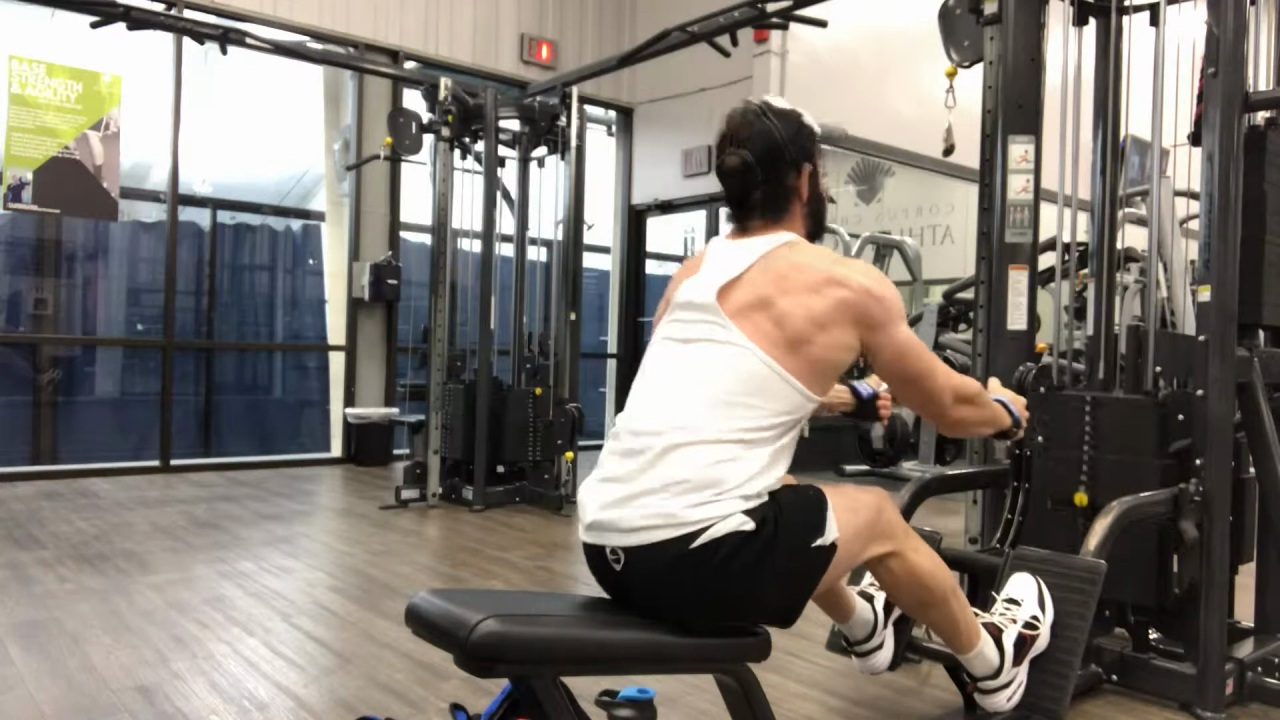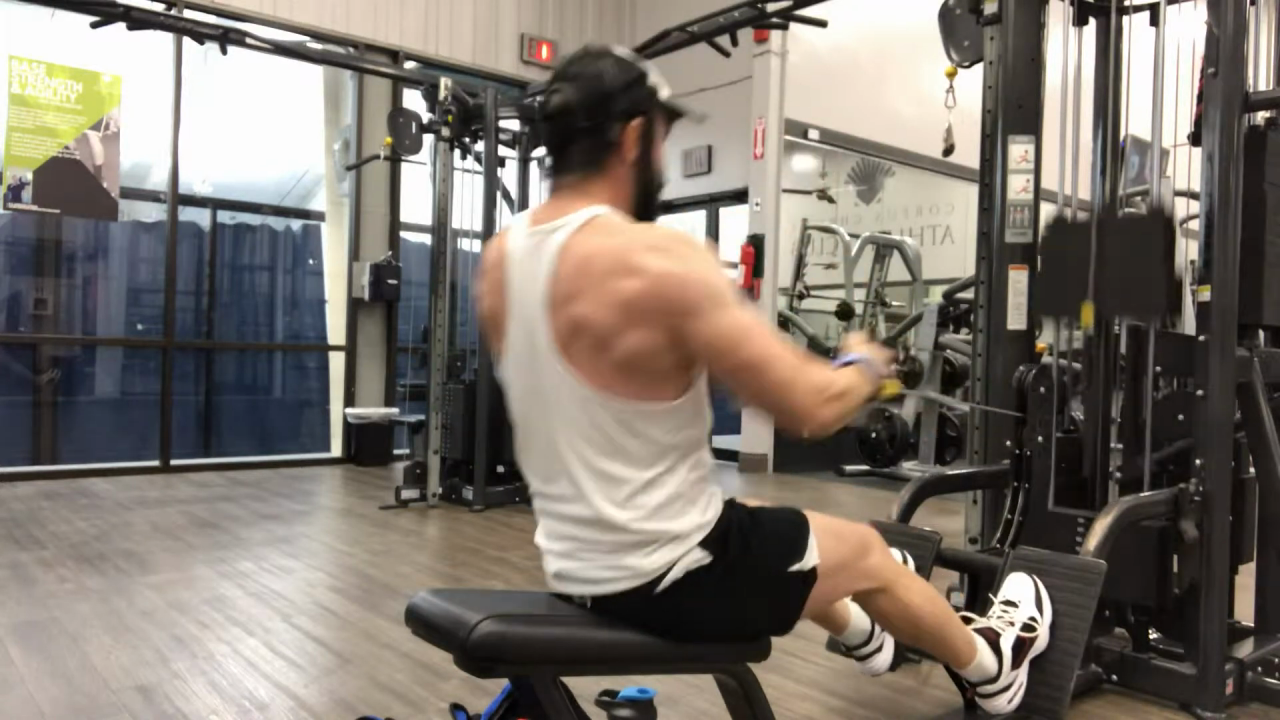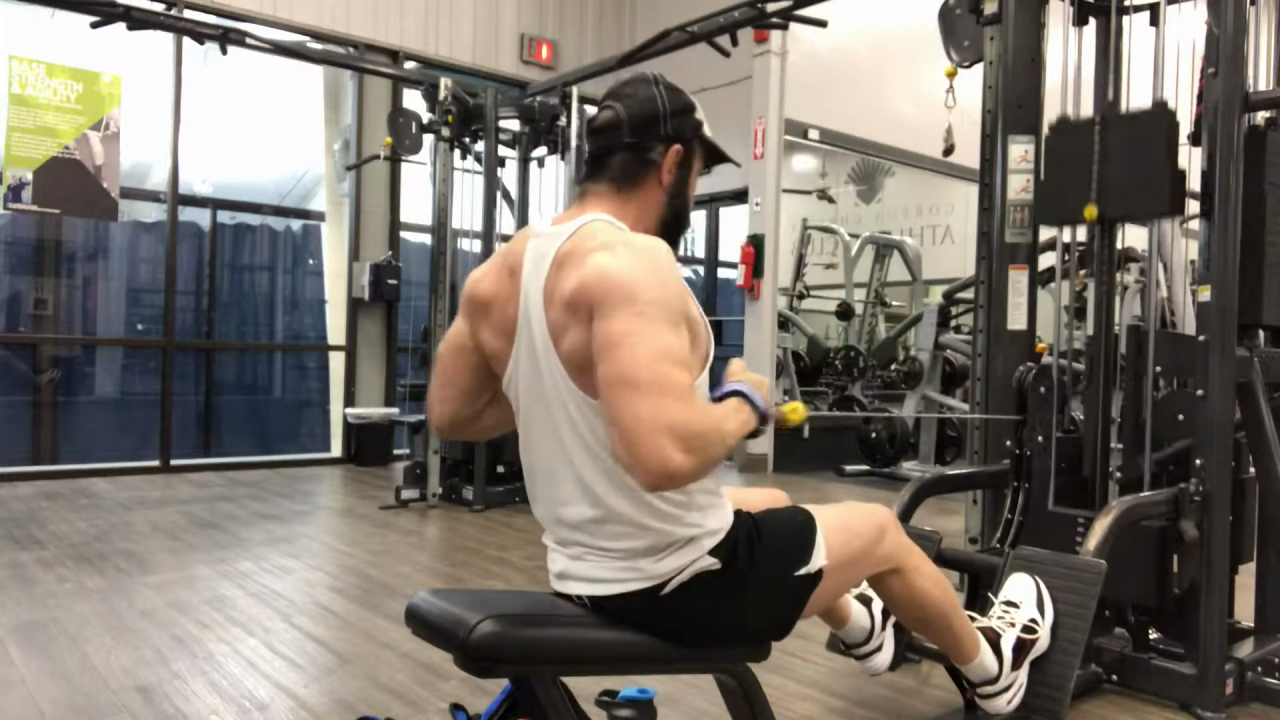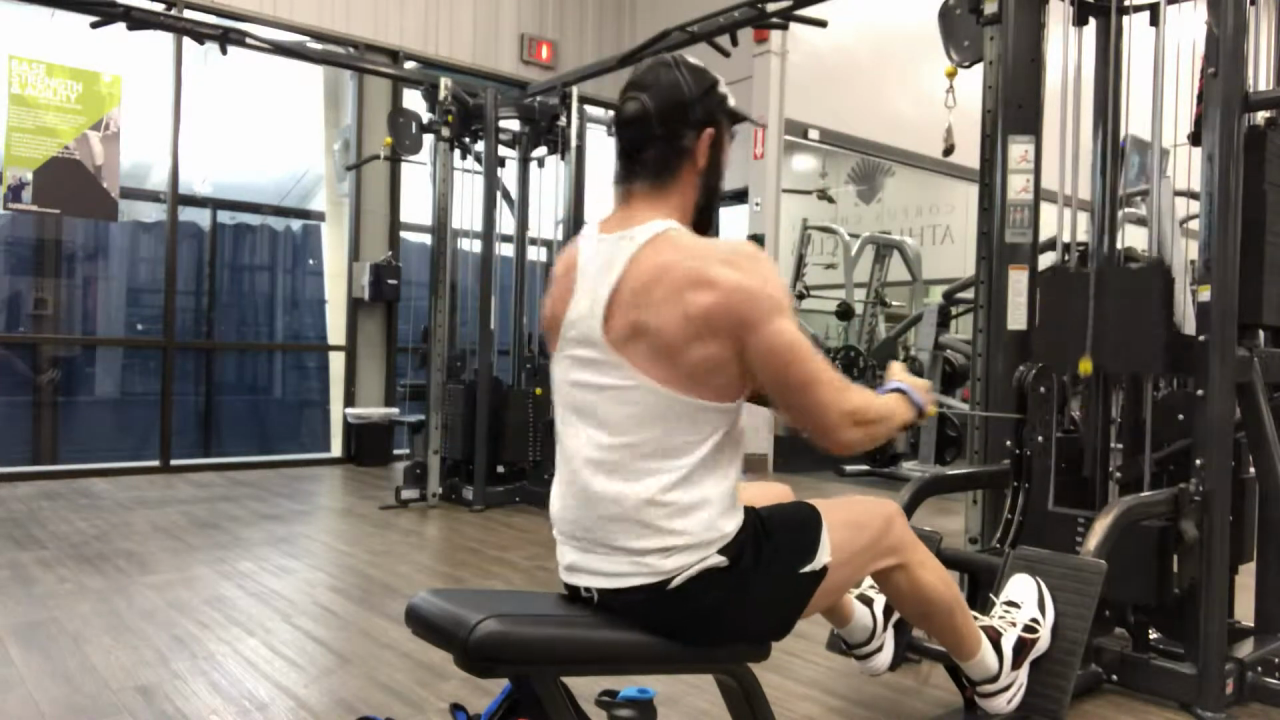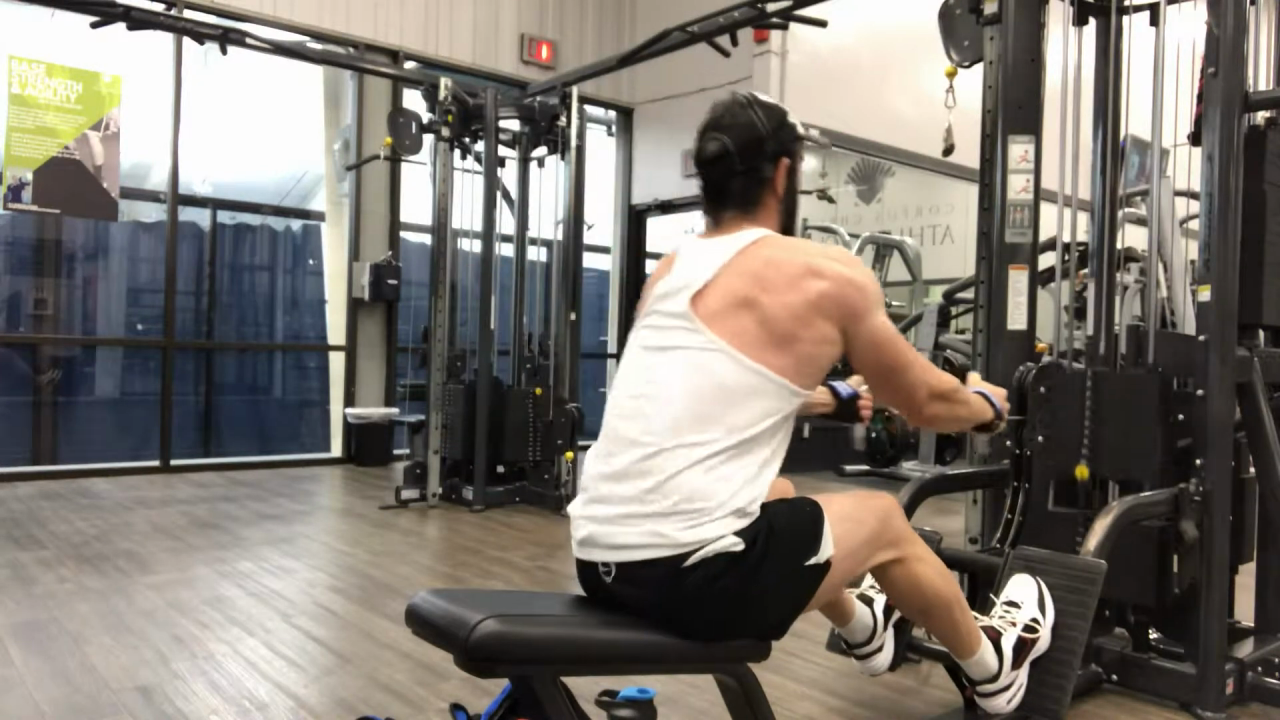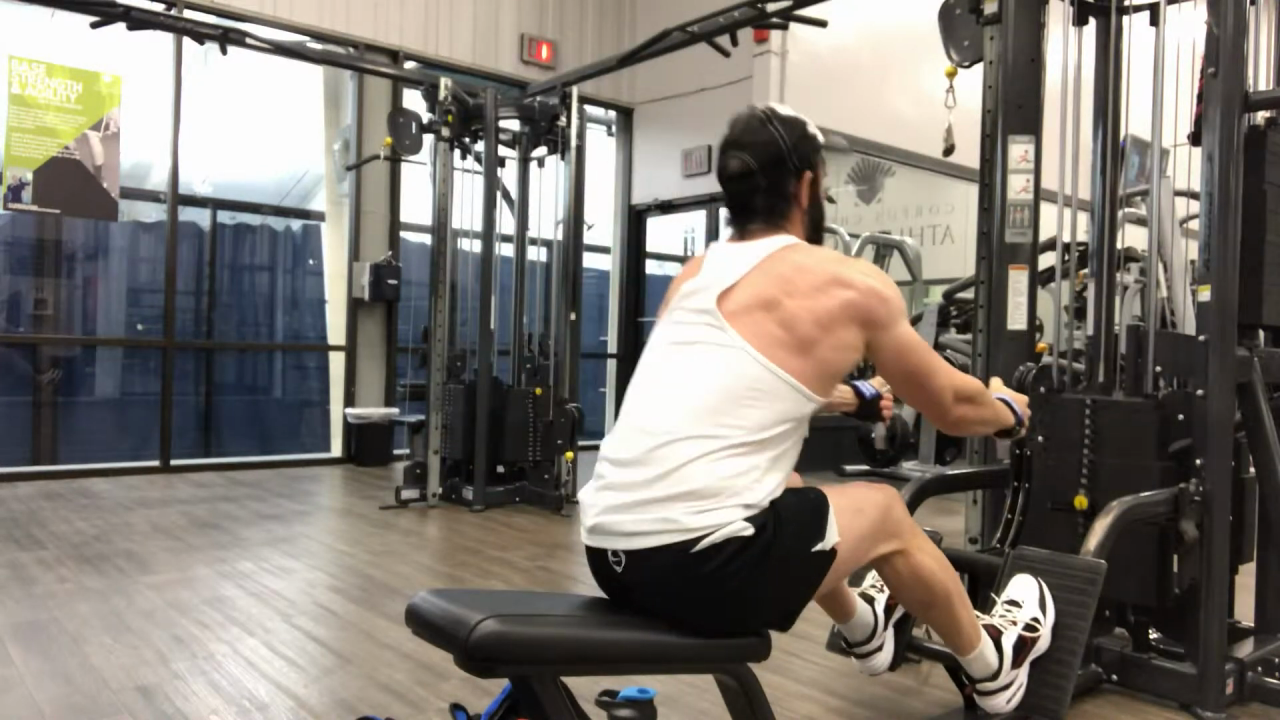
dt=0.4s
person 1, frame 1
left shoulder: (693, 270)
right shoulder: (848, 285)
right elbow: (949, 406)
left wrist: (853, 398)
right wrist: (1006, 411)
left hip: (607, 543)
right hip: (697, 554)
right knee: (877, 515)
left ankle: (866, 628)
right ankle: (993, 665)
person 1, frame 2
left shoulder: (502, 257)
right shoulder: (658, 263)
right elbow: (813, 408)
right wrist: (864, 367)
left hip: (576, 572)
right hip: (663, 577)
left knee: (765, 531)
right knee: (861, 549)
left ankle: (861, 630)
person 1, frame 3
left shoulder: (497, 273)
right shoulder: (628, 261)
left elbow: (449, 415)
right elbow: (666, 455)
right wrist: (744, 403)
left hip: (586, 579)
right hip: (681, 583)
left knee: (769, 503)
right knee: (877, 529)
left ankle: (864, 629)
right ankle: (991, 668)
person 1, frame 4
left shoulder: (571, 264)
right shoulder: (724, 274)
right elbow: (845, 427)
right wrist: (906, 398)
left hip: (589, 574)
right hip: (682, 585)
left knee: (773, 498)
right knee: (882, 524)
left ankle: (865, 629)
person 1, frame 5
left shoulder: (670, 267)
right shoulder: (827, 274)
right elbow: (926, 401)
left wrist: (833, 397)
right wrist: (986, 404)
left hip: (599, 558)
right hip: (692, 570)
left knee: (778, 496)
right knee: (882, 520)
left ankle: (865, 628)
right ankle: (992, 669)
person 1, frame 6
left shoulder: (695, 272)
right shoulder: (849, 284)
right elbow: (951, 405)
left wrist: (859, 397)
right wrist: (1008, 410)
left hip: (608, 546)
right hip: (699, 561)
right knee: (884, 512)
left ankle: (866, 629)
right ankle: (992, 668)
